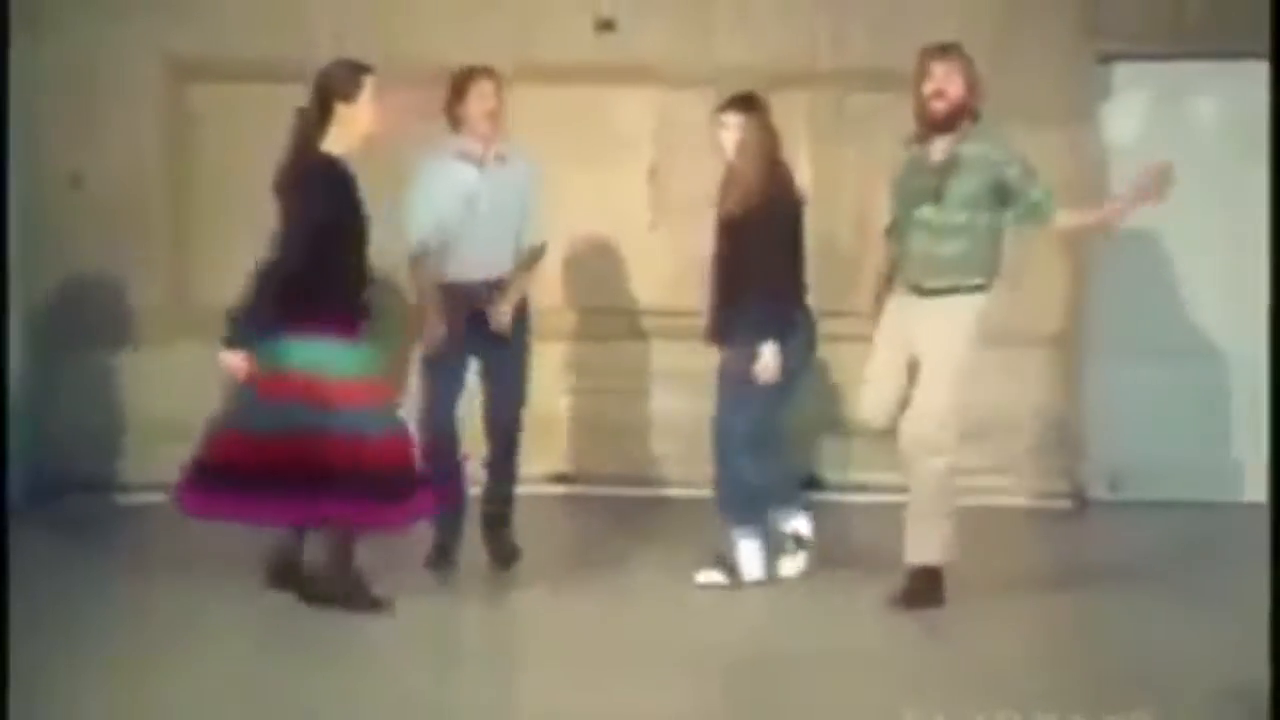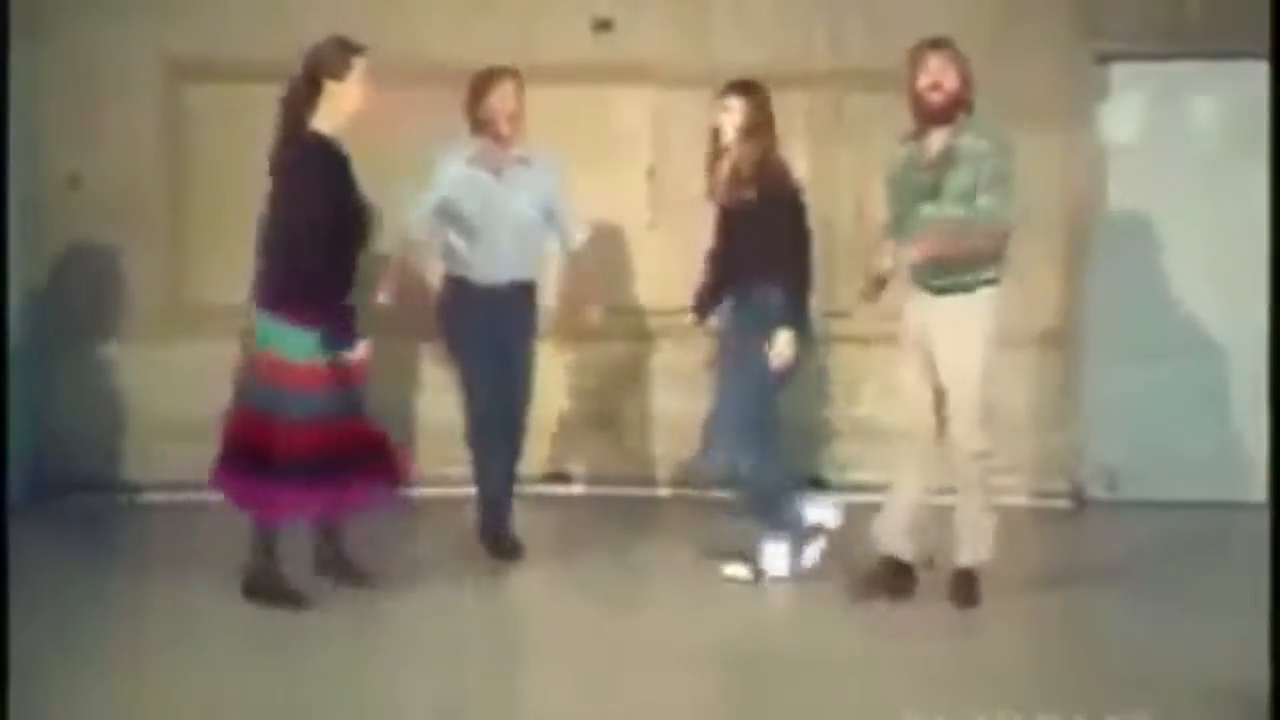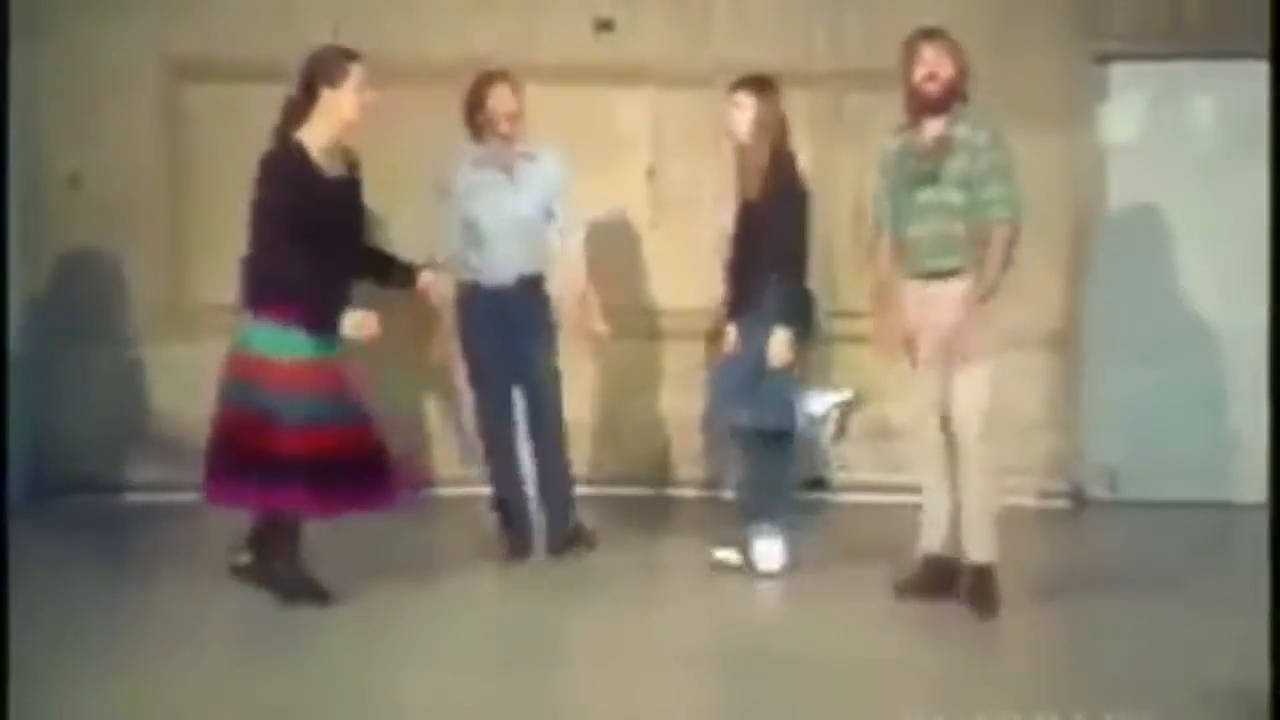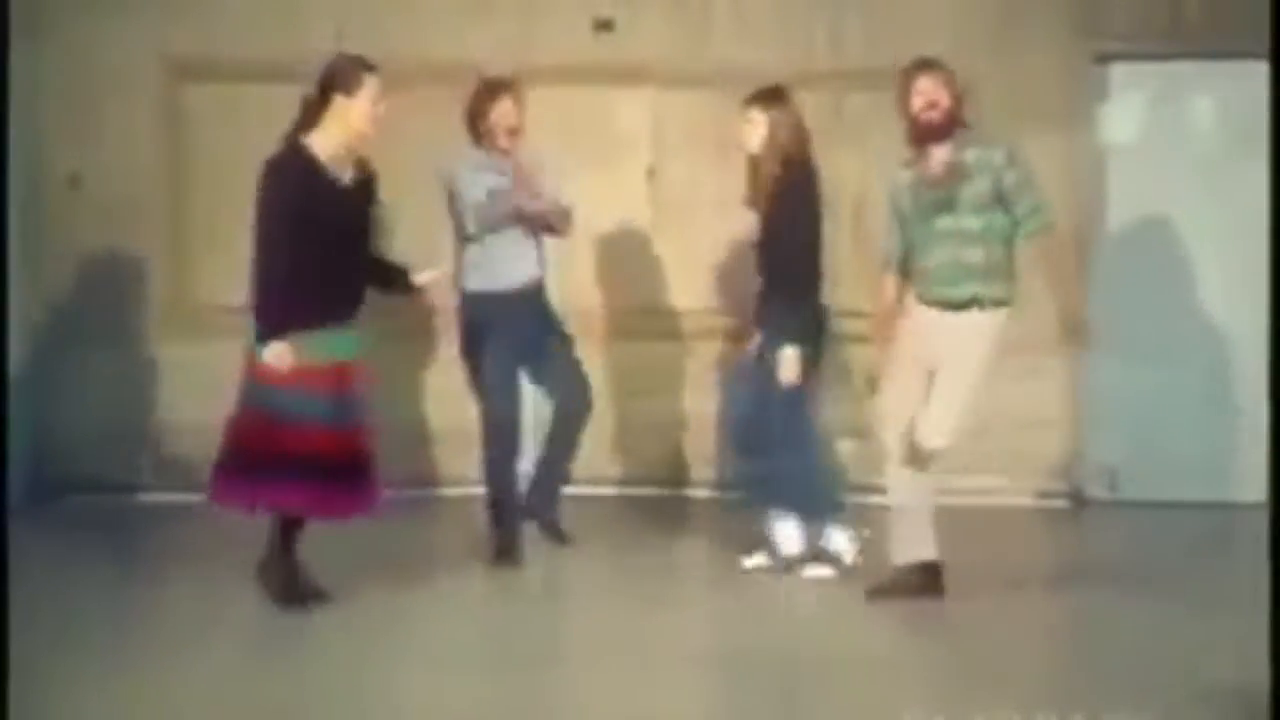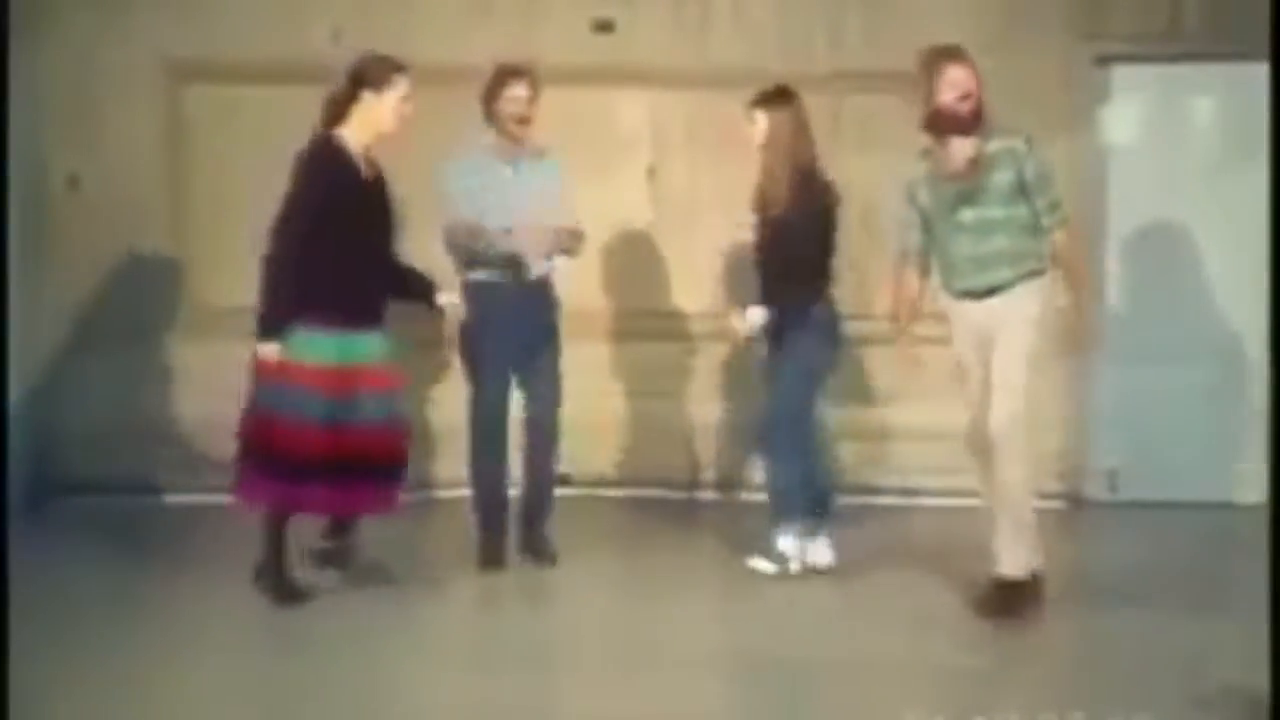
dt=0.3s
person 1, frame 1
left shoulder: (994, 156)
right shoulder: (911, 161)
left elbow: (1049, 214)
left wrist: (1125, 204)
right wrist: (870, 309)
left hip: (957, 308)
right hip: (905, 302)
left knee: (923, 433)
right knee: (872, 409)
left ankle: (926, 568)
person 1, frame 2
left shoulder: (987, 149)
right shoulder: (906, 159)
left elbow: (988, 234)
left wrist: (927, 247)
right wrist: (881, 272)
left hip: (968, 304)
right hip: (917, 304)
left knee: (966, 441)
right knee: (915, 434)
left ankle: (969, 565)
right ankle: (897, 555)
person 1, frame 3
left shoulder: (981, 141)
right shoulder: (896, 149)
left elbow: (1002, 229)
right elbow: (885, 236)
left wrist: (973, 305)
right wrist: (887, 307)
left hip: (965, 296)
right hip: (915, 297)
left knee: (970, 425)
right knee: (927, 425)
left ankle: (980, 563)
right ankle: (937, 553)
person 1, frame 4
left shoulder: (996, 160)
right shoulder: (904, 182)
left elbow: (1035, 233)
right elbow: (893, 267)
left wrist: (1064, 303)
right wrist: (882, 342)
left hip: (977, 319)
right hip: (922, 318)
left knee: (929, 437)
right knee: (895, 434)
right ankle: (917, 561)
person 1, frame 5
left shoulder: (1014, 151)
right shoulder: (919, 177)
left elbow: (1053, 228)
right elbow: (911, 261)
left wrist: (1081, 296)
right wrist: (898, 328)
left hip: (1016, 302)
right hip: (961, 311)
left knee: (1005, 427)
right knee: (983, 436)
left ankle: (1018, 574)
right ankle: (1018, 563)
person 2, frame 1
left shoulder: (320, 173)
right shoulder: (326, 179)
right elbow: (286, 262)
right wrist: (242, 335)
left hip: (303, 334)
right hip: (322, 338)
left knee: (305, 451)
right knee: (358, 447)
left ankle: (289, 556)
right ankle: (341, 575)
person 2, frame 2
left shoulder: (310, 151)
right shoulder: (315, 157)
right elbow: (315, 250)
right wrist: (342, 332)
left hip: (303, 313)
right hip: (301, 320)
left knee: (330, 429)
right knee: (294, 437)
left ankle: (328, 547)
right ankle: (262, 567)
person 2, frame 3
left shoulder: (344, 163)
right shoulder: (284, 165)
right elbow: (278, 253)
left wrist: (407, 274)
right wrist: (337, 315)
left hip: (315, 323)
right hip: (284, 324)
left knee: (316, 438)
right knee: (293, 439)
left ankle: (262, 549)
right ankle: (283, 560)
person 2, frame 4
left shoulder: (361, 174)
right shoulder: (288, 169)
right elbow: (270, 258)
left wrist: (406, 278)
right wrist: (272, 334)
left hip: (336, 330)
right hip: (293, 333)
left knee: (326, 444)
right knee: (296, 441)
left ankle: (284, 554)
right ankle: (279, 562)
person 2, frame 5
left shoulder: (372, 170)
right shoulder: (320, 161)
right elbow: (285, 247)
left wrist: (428, 292)
right wrist: (271, 327)
left hip: (361, 329)
right hip: (310, 328)
left knee: (368, 444)
right knee: (300, 444)
left ankle: (338, 539)
right ankle: (271, 562)
person 3, frame 1
left shoulder: (519, 169)
right shoulder: (434, 169)
left elbow: (531, 244)
right elbow: (421, 247)
left wrist: (513, 295)
right wrist: (430, 310)
left hip: (504, 300)
right hip: (449, 300)
left knee: (505, 415)
right knee: (437, 418)
left ankle: (498, 523)
right ankle: (448, 525)
person 3, frame 2
left shoulder: (542, 171)
right shoulder: (452, 168)
left elbow: (570, 237)
right elbow: (418, 231)
right wrist: (389, 286)
left hip: (517, 298)
right hip: (465, 297)
left knee: (512, 409)
right knee: (485, 406)
left ankle: (495, 516)
right ankle: (493, 515)
person 3, frame 3
left shoulder: (548, 166)
right shoulder: (462, 177)
left elbow: (564, 238)
right elbow: (451, 253)
left wrist: (586, 300)
right wrist: (445, 314)
left hip: (529, 296)
right hip: (482, 301)
left knee: (546, 408)
right knee: (495, 414)
left ankle: (561, 522)
right ankle: (515, 522)
person 3, frame 4
left shoulder: (535, 173)
right shoulder: (463, 176)
left elbow: (562, 223)
right elbow: (473, 224)
left wrist: (540, 196)
right wrist: (515, 194)
left hip: (532, 303)
right hip: (484, 309)
left knee: (575, 397)
right knee: (500, 419)
left ankle: (541, 499)
right ankle: (505, 528)
person 3, frame 5
left shoulder: (548, 165)
right shoulder: (466, 166)
left elbow: (572, 236)
right elbow: (456, 238)
left wrist: (547, 236)
right wrist: (506, 242)
left hip: (537, 297)
right hip: (488, 298)
left knee: (545, 414)
right knee: (489, 417)
left ankle: (533, 525)
right ankle: (491, 533)
person 4, frame 1
left shoulder: (777, 194)
right shoulder: (734, 194)
left elbow: (788, 272)
left wrist: (774, 341)
right wrist: (721, 336)
left hip: (780, 334)
right hip: (743, 332)
left knee: (744, 434)
right knee: (734, 437)
left ankle: (791, 520)
right ankle: (749, 554)
person 4, frame 2
left shoulder: (773, 180)
right shoulder: (730, 181)
left elbow: (796, 256)
left wrist: (789, 324)
right wrist: (702, 308)
left hip: (771, 317)
right hip: (740, 315)
left knee: (735, 431)
right knee: (741, 431)
left ankle: (795, 535)
right ankle: (776, 550)
person 4, frame 3
left shoulder: (781, 176)
right shoulder: (756, 176)
left elbow: (793, 256)
left wrist: (787, 325)
right wrist: (733, 317)
left hip: (776, 313)
right hip: (757, 313)
left knee: (731, 394)
right knee: (759, 430)
right ankle: (764, 544)
person 4, frame 4
left shoulder: (793, 185)
right shoulder: (777, 185)
left elbow: (801, 269)
left wrist: (793, 341)
left hip: (792, 328)
right hip: (780, 324)
left knee: (776, 430)
right knee: (757, 427)
left ankle: (836, 539)
right ankle: (787, 538)
person 4, frame 5
left shoulder: (809, 191)
right shoulder: (780, 188)
left elbow: (810, 267)
left wrist: (765, 311)
right wrist: (762, 314)
left hip: (809, 325)
right hip: (788, 325)
left knee: (784, 429)
right knee: (789, 431)
left ankle: (799, 544)
right ankle: (807, 541)
